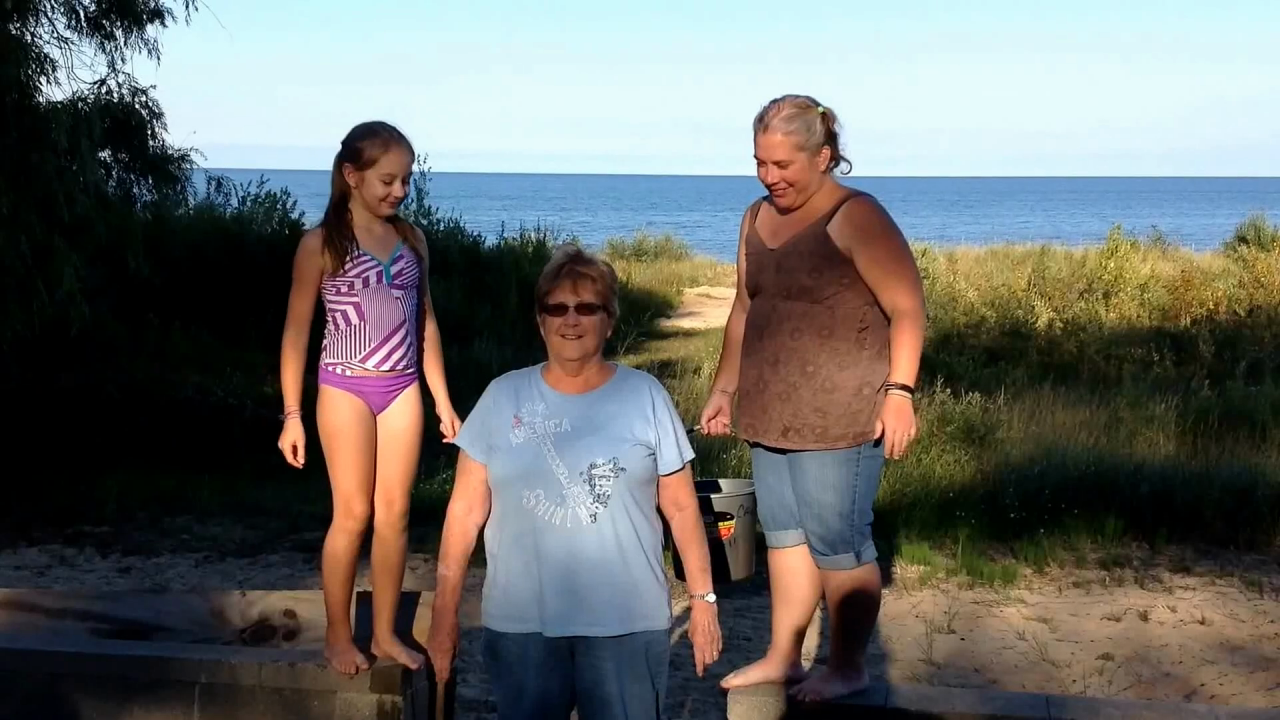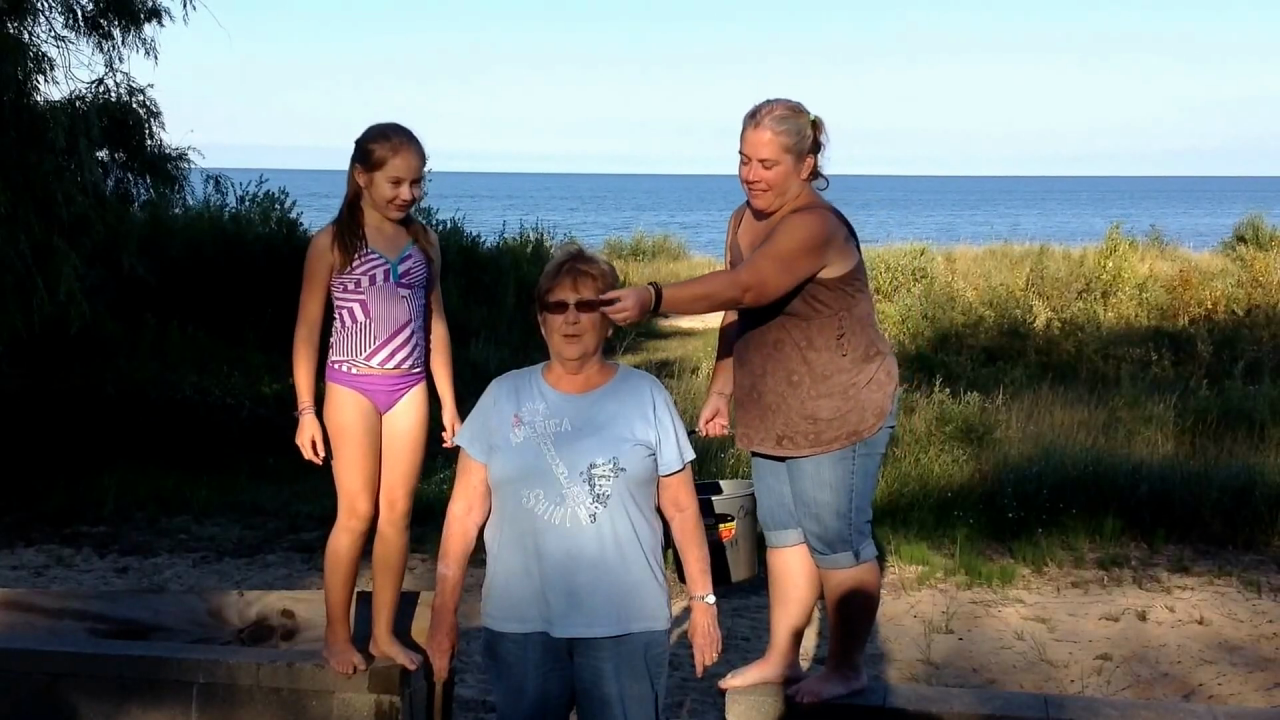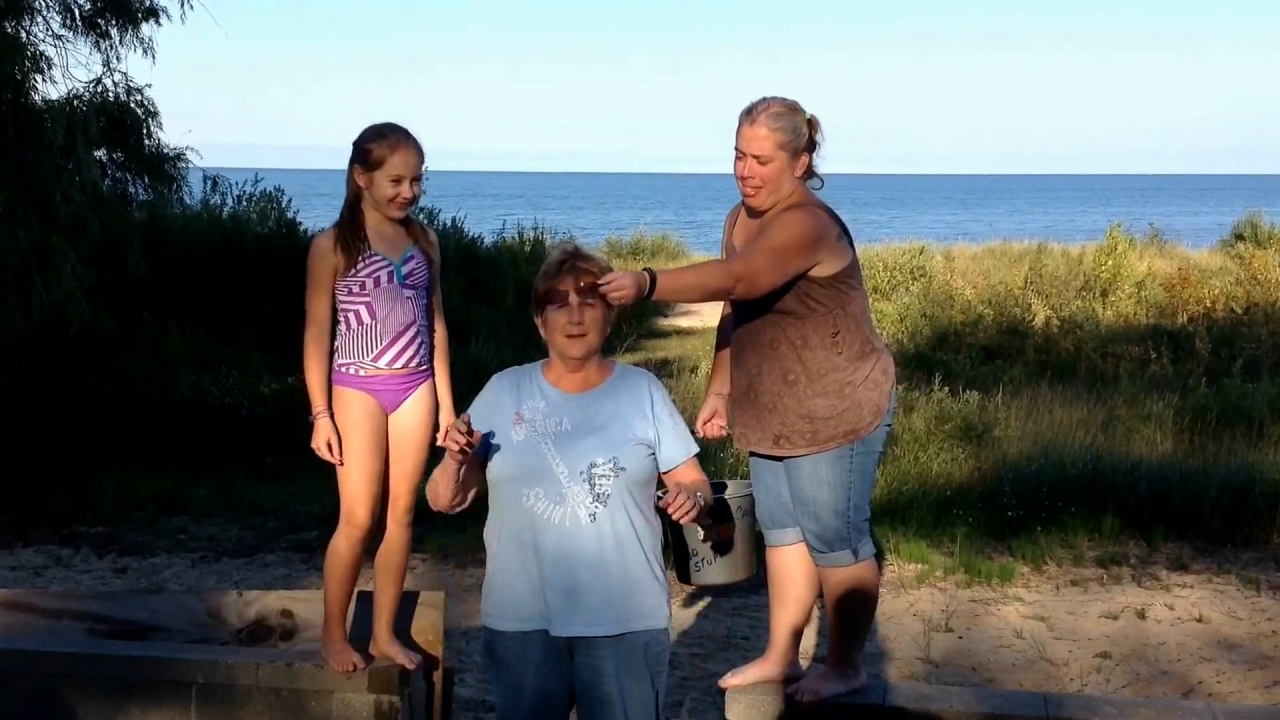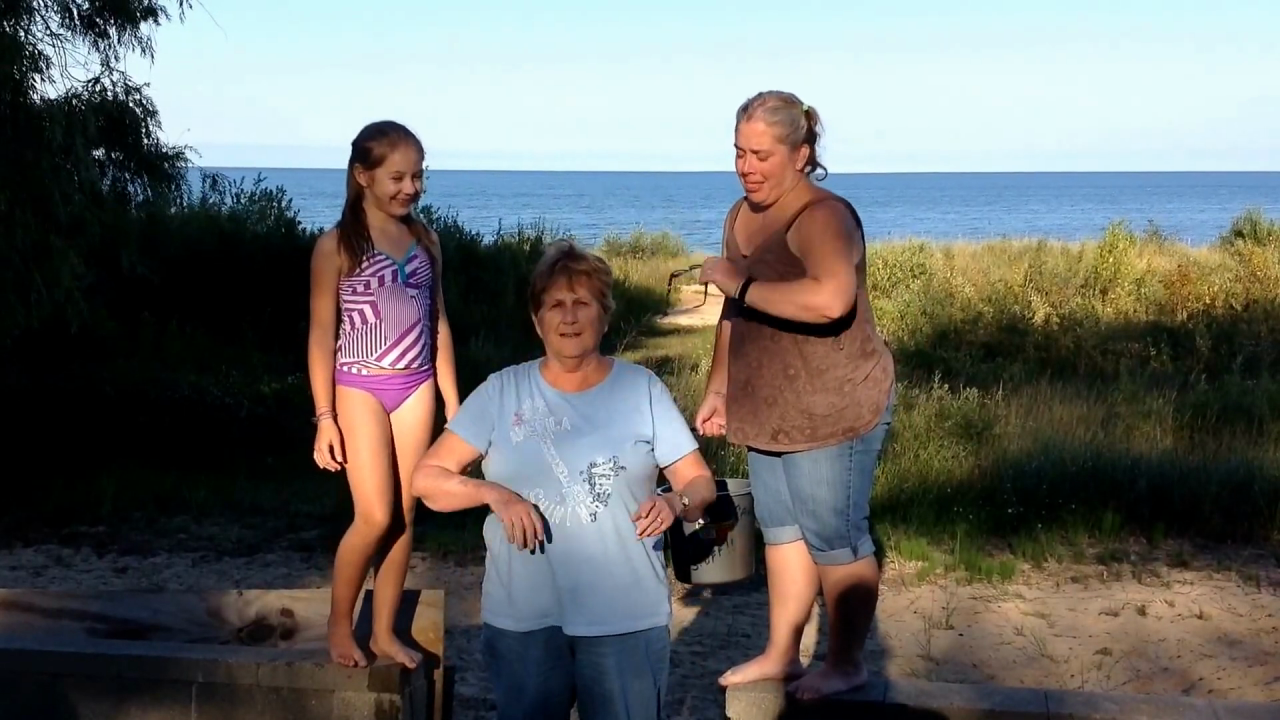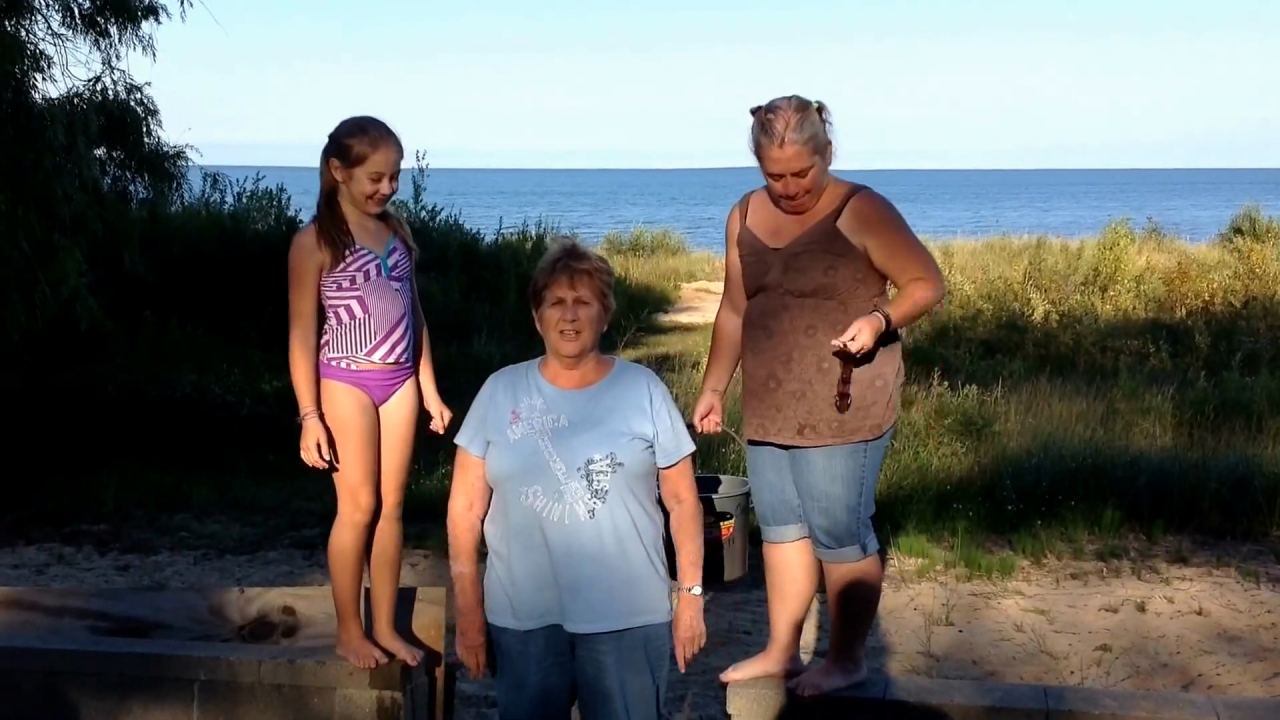
dt=1s
person 1, frame 1
left shoulder: (856, 217)
right shoulder: (757, 217)
left elbow: (907, 309)
left wrist: (898, 391)
right wrist: (724, 388)
left hip: (838, 414)
right hip: (773, 411)
left knee: (837, 541)
right knee: (784, 533)
left ankle: (848, 667)
right ankle: (782, 657)
person 1, frame 2
left shoulder: (815, 226)
right shoulder: (743, 221)
left elbow: (742, 288)
left wrist: (652, 298)
right wrist: (721, 389)
left hip: (838, 413)
right hip: (775, 413)
left knee: (836, 540)
right knee: (784, 532)
left ankle: (847, 667)
right ankle: (780, 656)
person 1, frame 3
left shoulder: (808, 224)
right shoulder: (740, 218)
left elbow: (734, 279)
left wrist: (645, 284)
right wrist: (719, 390)
left hip: (835, 410)
right hip: (774, 411)
left knee: (834, 539)
right knee: (783, 531)
left ankle: (846, 665)
right ankle: (780, 655)
person 1, frame 4
left shoulder: (824, 217)
right shoulder: (740, 216)
left elbow: (830, 300)
left wrist: (740, 283)
right wrist: (717, 389)
left hip: (834, 410)
right hip: (768, 411)
left knee: (834, 538)
right knee: (781, 530)
left ankle: (845, 662)
right ankle: (779, 654)
person 1, frame 5
left shoulder: (862, 211)
right shoulder: (745, 215)
left elbow: (927, 283)
right elbow: (734, 310)
left wrist: (881, 320)
right wrist: (713, 387)
left hip: (841, 407)
right hip: (770, 408)
left knee: (841, 535)
right knee: (781, 527)
left ankle: (847, 658)
right ankle: (780, 650)
person 2, frame 1
left shoulder: (411, 239)
right shoulder: (321, 243)
right elbow: (297, 330)
left wrist: (443, 399)
right wrist: (292, 414)
left hip: (403, 389)
right hip: (346, 389)
left knee: (395, 512)
right knee: (352, 513)
left ankle: (385, 632)
right ankle: (337, 635)
person 2, frame 2
left shoulder: (424, 241)
right shoulder: (333, 242)
left elbow: (435, 322)
right elbow: (307, 328)
left wrist: (449, 402)
right wrist: (306, 410)
left hip: (409, 390)
right hip: (352, 388)
left knee: (397, 512)
right knee: (356, 513)
left ankle: (384, 633)
right ankle: (336, 635)
person 2, frame 3
left shoulder: (423, 241)
right shoulder: (333, 245)
right elbow: (317, 332)
left wrist: (445, 400)
right wrist: (320, 413)
left hip: (414, 390)
right hip: (358, 390)
left knee: (402, 513)
right knee: (359, 516)
left ankle: (384, 634)
right ankle: (334, 633)
person 2, frame 4
left shoulder: (425, 240)
right shoulder: (337, 245)
right elbow: (321, 334)
left wrist: (453, 402)
right wrist: (324, 417)
left hip: (415, 389)
right hip: (360, 389)
left knee: (405, 513)
right knee: (375, 515)
left ankle: (385, 631)
right ankle: (339, 624)
person 2, frame 5
left shoulder: (397, 232)
right shoulder: (315, 240)
right elbow: (301, 333)
left wrist: (430, 390)
right wrist: (309, 415)
left hip: (400, 382)
right hip: (346, 383)
left knee: (392, 506)
right knee: (357, 507)
left ankle: (385, 627)
right ankle: (349, 631)
person 3, frame 1
left shoulder: (646, 396)
right shoulder: (502, 397)
left elbow: (681, 507)
right elbow: (466, 511)
left wrist: (702, 598)
right wrist: (444, 613)
left hip: (628, 624)
right hip: (520, 624)
person 3, frame 2
left shoulder: (646, 395)
right shoulder: (503, 396)
left elbow: (681, 508)
right elbow: (466, 510)
left wrist: (702, 599)
right wrist: (444, 611)
left hip: (627, 623)
right hip: (520, 623)
person 3, frame 3
left shoulder: (643, 391)
right shoulder: (503, 392)
left elbow: (694, 485)
right elbow: (445, 498)
left wrist: (693, 498)
right wrist: (454, 458)
left hip: (625, 619)
right hip: (521, 619)
person 3, frame 4
left shoulder: (642, 388)
right shoulder: (500, 392)
left elbow: (701, 484)
right elbow: (426, 478)
left wrist: (675, 503)
right wrist: (495, 493)
left hip: (625, 617)
right hip: (522, 617)
person 3, frame 5
left shoulder: (643, 389)
right shoulder: (501, 391)
left elbow: (682, 501)
right elbow: (465, 508)
left wrist: (690, 595)
right wrist: (468, 610)
left hip: (626, 616)
right hip: (523, 617)
